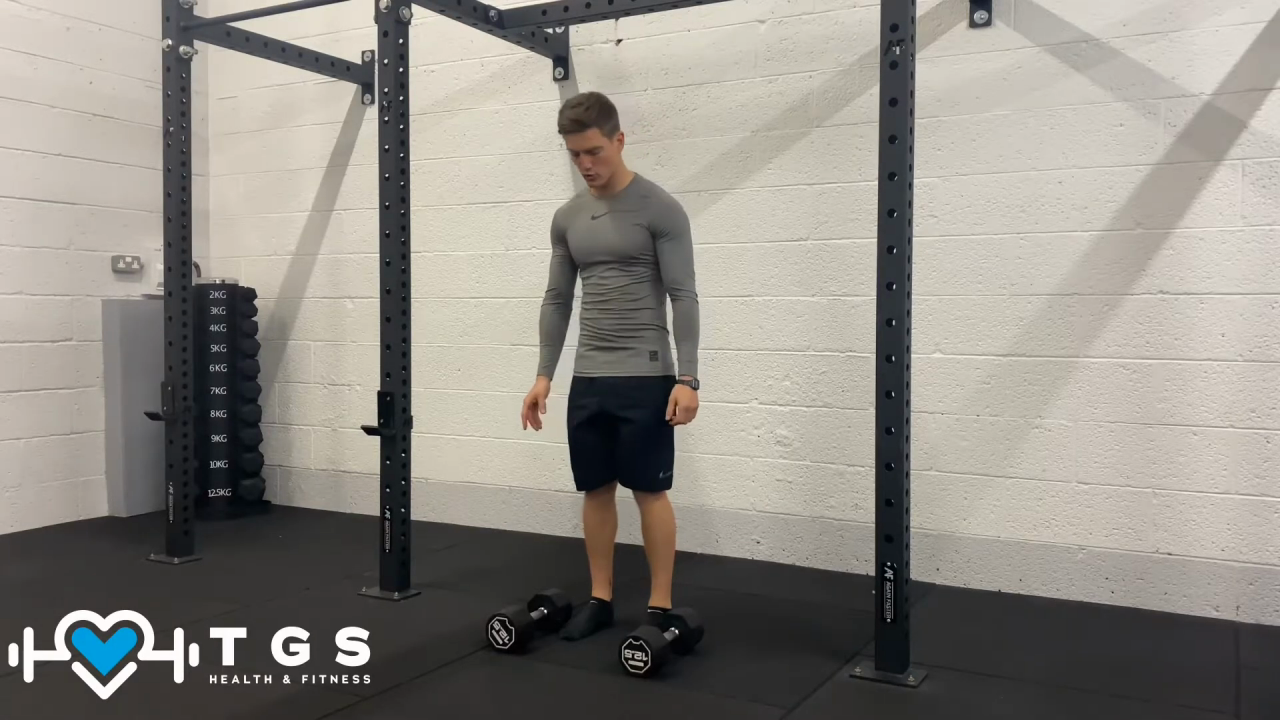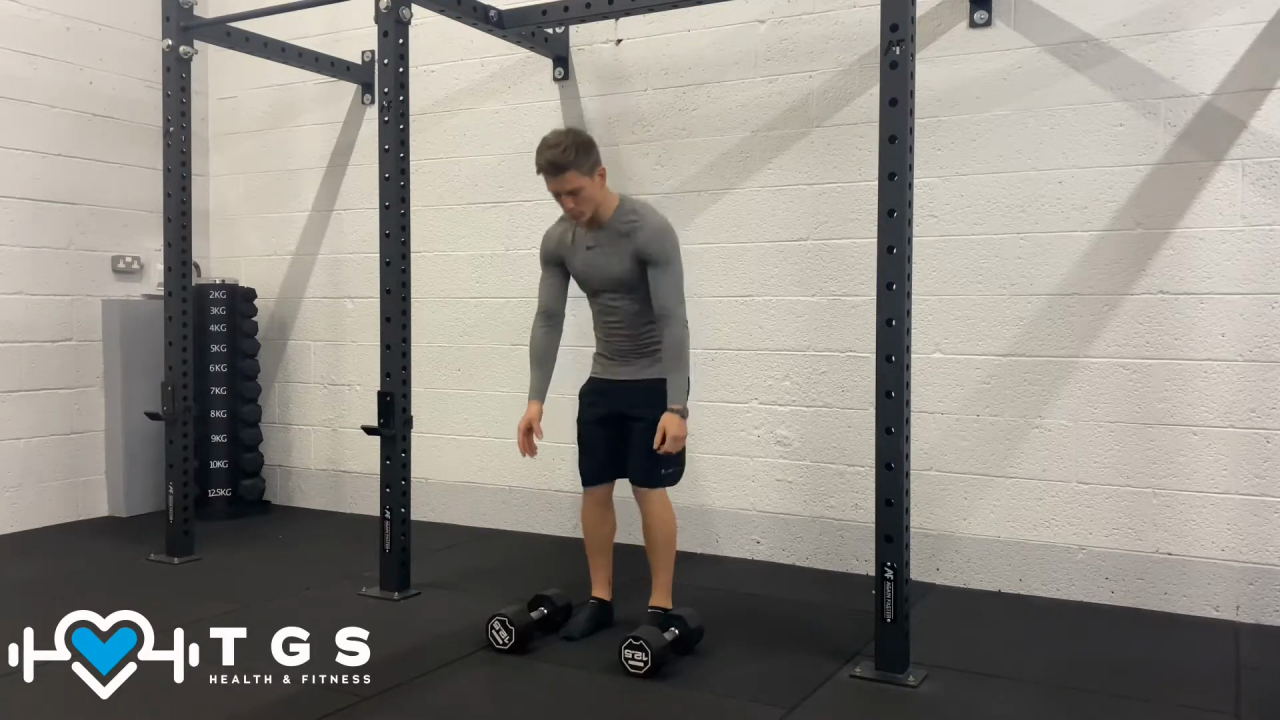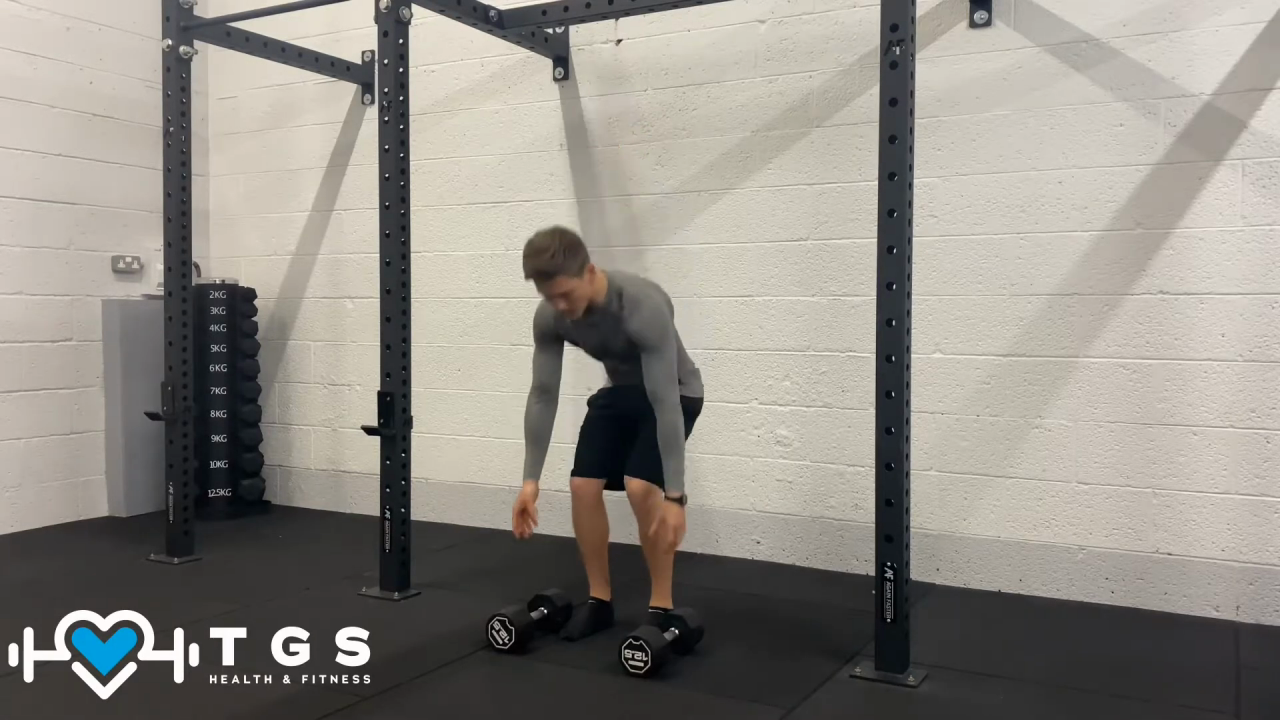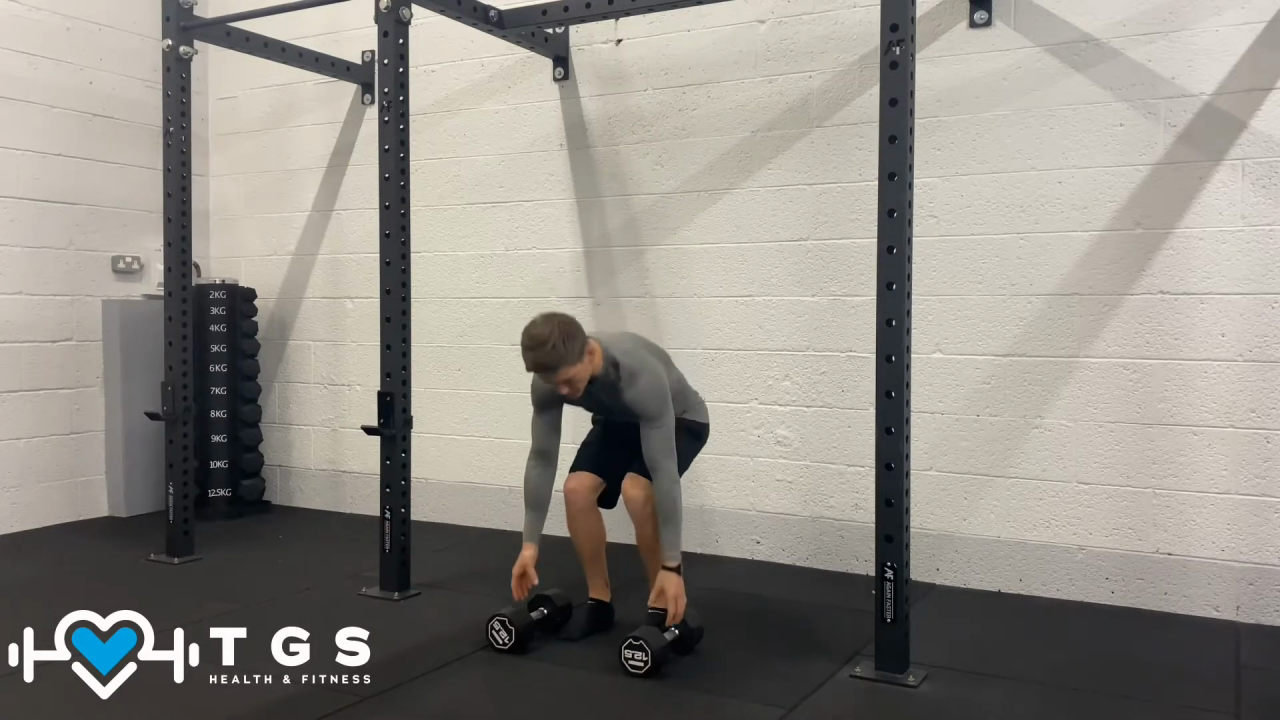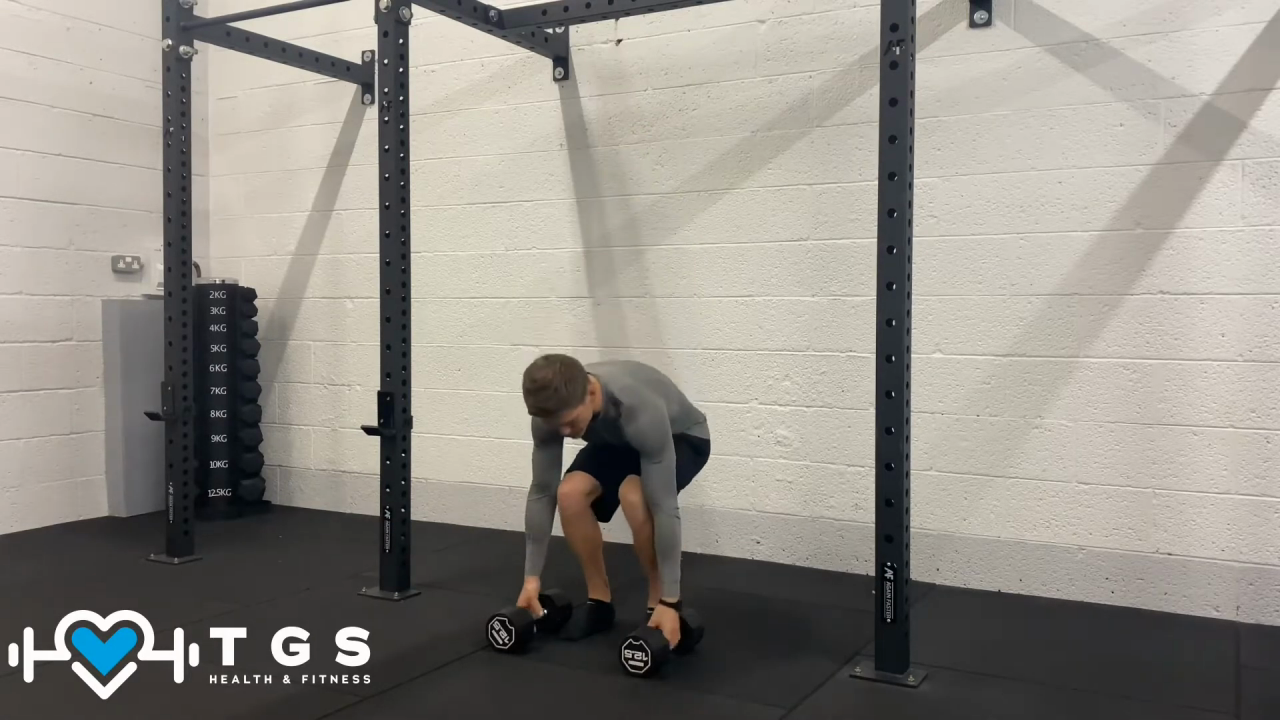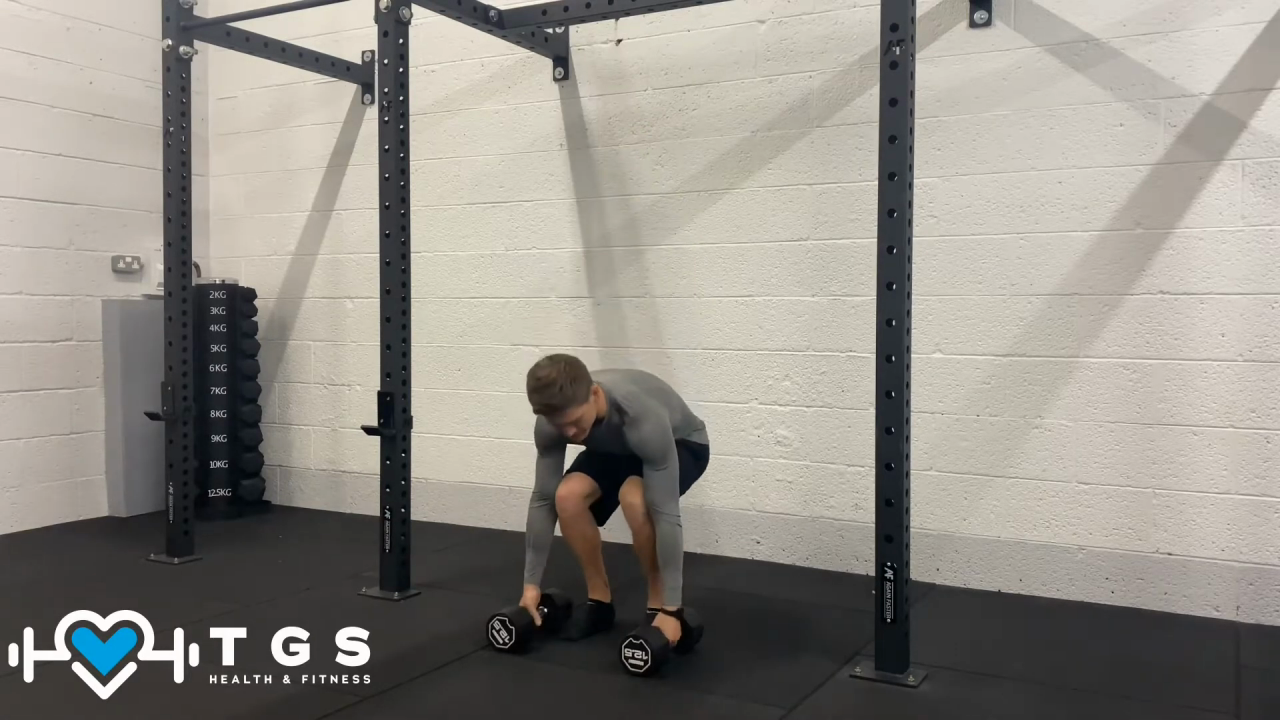
dt=0.2s
person 1, frame 1
left shoulder: (660, 209)
right shoulder: (567, 218)
left elbow: (684, 296)
right elbow: (558, 299)
left wrist: (687, 378)
right wrist: (544, 375)
left hip: (647, 377)
right hip: (588, 378)
left knee: (648, 490)
right knee: (595, 490)
left ankle: (660, 607)
right ankle: (600, 598)
person 1, frame 2
left shoulder: (650, 229)
right shoulder: (557, 239)
left elbow: (674, 320)
right elbow: (548, 320)
left wrist: (676, 407)
right wrist: (535, 399)
left hip: (657, 376)
right hip: (604, 379)
left knee: (649, 487)
right knee: (594, 487)
left ankle: (661, 607)
right ankle: (601, 599)
person 1, frame 3
left shoulder: (643, 307)
right shoulder: (549, 316)
left elbow: (665, 402)
right elbow: (542, 394)
left wrist: (674, 496)
right wrist: (530, 480)
left hip: (675, 391)
right hip: (618, 392)
left knee: (640, 487)
right knee: (583, 486)
left ankle: (662, 608)
right ankle: (599, 600)
person 1, frame 4
left shoulder: (641, 376)
right shoulder: (548, 381)
left elbow: (663, 471)
right elbow: (541, 459)
left wrist: (671, 565)
right wrist: (530, 543)
left hip: (681, 420)
right hip: (620, 421)
left knee: (637, 491)
right knee: (577, 490)
left ankle: (659, 607)
right ankle: (599, 600)
person 1, frame 5
left shoulder: (641, 412)
right shoulder: (552, 413)
left elbow: (663, 507)
right elbow: (541, 492)
left wrist: (670, 602)
right wrist: (532, 576)
left hip: (681, 438)
left knee: (634, 496)
right knee: (569, 494)
left ankle: (657, 604)
right ankle: (599, 601)
person 1, frame 6
left shoulder: (644, 419)
right shoulder: (551, 423)
left elbow: (665, 516)
right elbow: (543, 500)
left wrist: (669, 611)
right wrist: (531, 585)
left hip: (682, 444)
left knee: (634, 499)
right knee: (568, 497)
left ankle: (657, 608)
right ankle: (599, 601)
